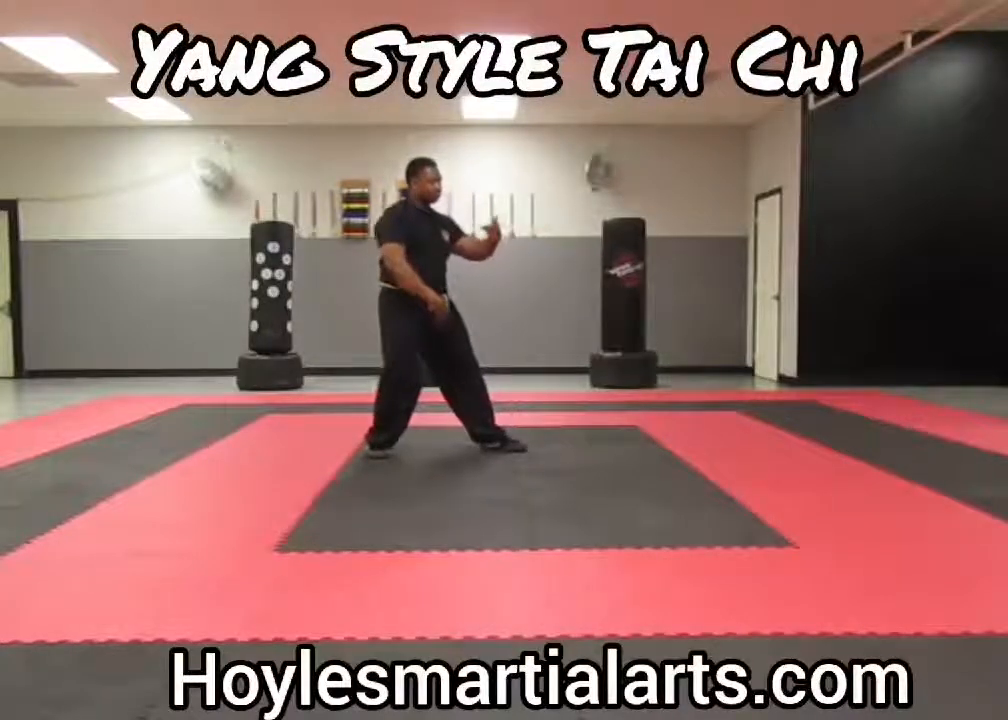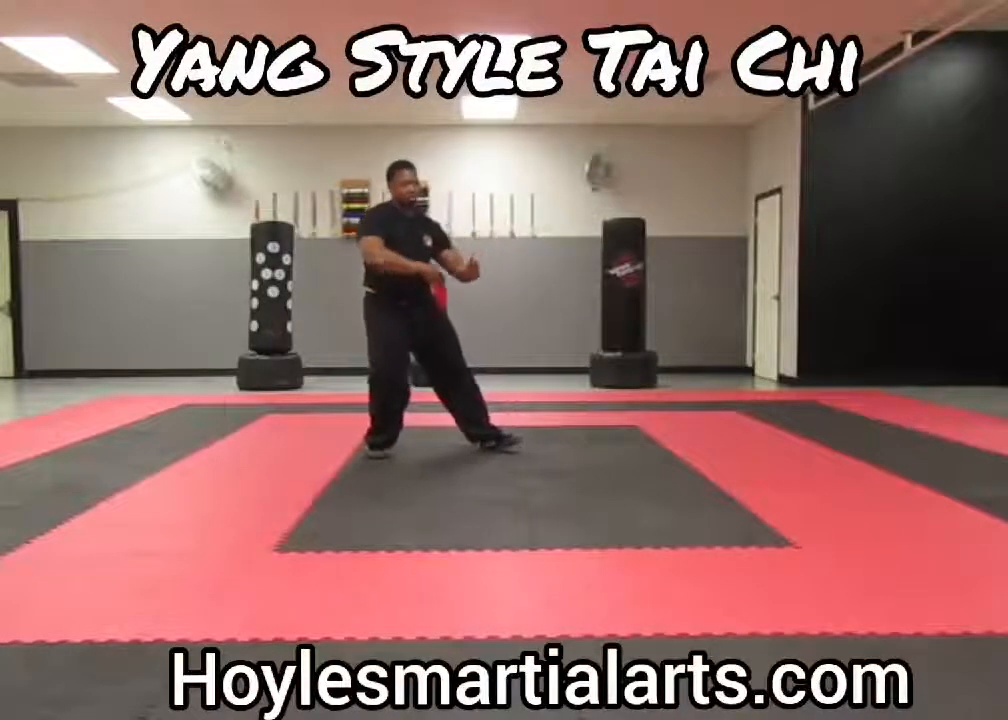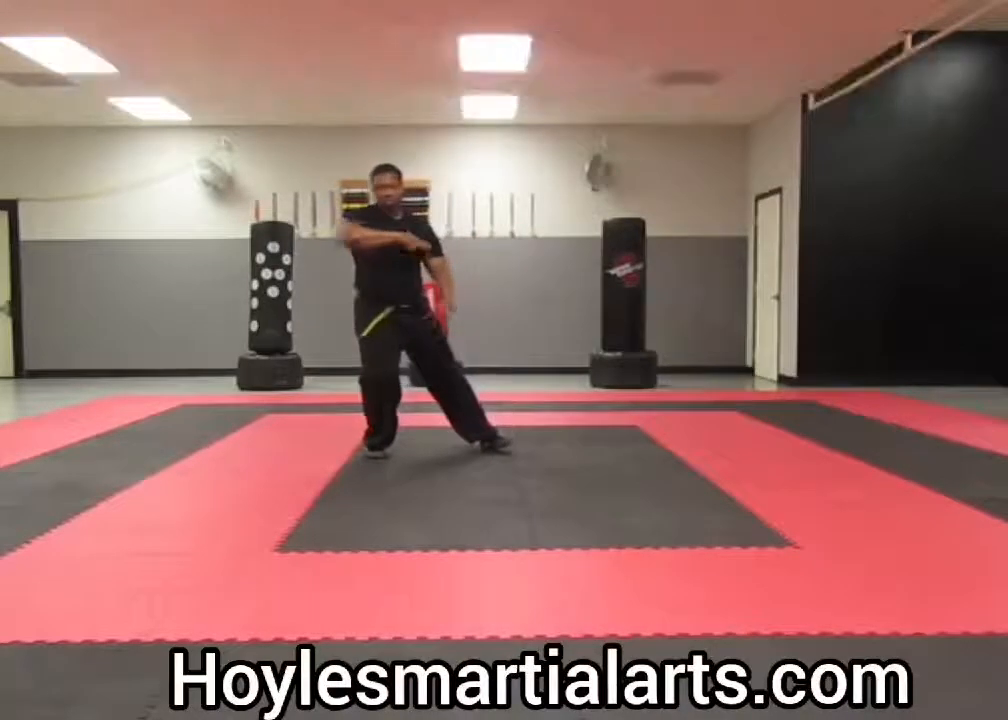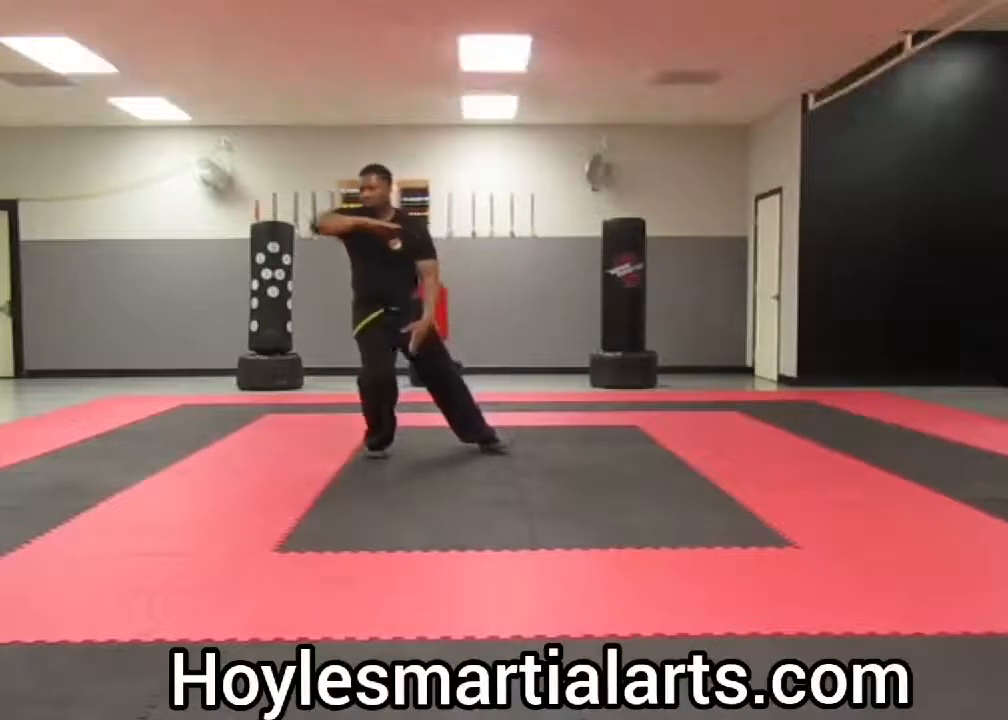
dt=0.7s
person 1, frame 1
left shoulder: (441, 222)
right shoulder: (396, 218)
left elbow: (475, 251)
right elbow: (395, 264)
left wrist: (492, 241)
right wrist: (429, 296)
left hip: (439, 305)
right hip: (402, 306)
left knee: (463, 369)
right knee: (401, 374)
left ankle: (489, 435)
right ankle: (380, 440)
person 1, frame 2
left shoulder: (428, 226)
right shoulder: (377, 218)
left elbow: (453, 262)
right elbow: (373, 255)
left wrist: (467, 271)
right wrist: (420, 268)
left hip: (423, 306)
right hip: (386, 308)
left knee: (453, 369)
right knee: (388, 376)
left ankle: (485, 434)
right ankle: (379, 439)
person 1, frame 3
left shoulder: (419, 225)
right shoulder: (363, 218)
left elbow: (439, 267)
right elbow: (349, 236)
left wrist: (448, 300)
right wrist: (399, 237)
left hip: (414, 310)
right hip: (376, 312)
left knee: (446, 372)
right knee: (379, 376)
left ankle: (483, 434)
right ankle: (377, 440)
person 1, frame 4
left shoulder: (413, 227)
right shoulder: (353, 218)
left elbow: (430, 275)
right elbow: (320, 223)
left wrist: (426, 317)
right wrist: (366, 222)
left hip: (408, 312)
right hip: (370, 312)
left knee: (442, 372)
right knee: (378, 376)
left ankle: (481, 435)
right ankle: (378, 440)
